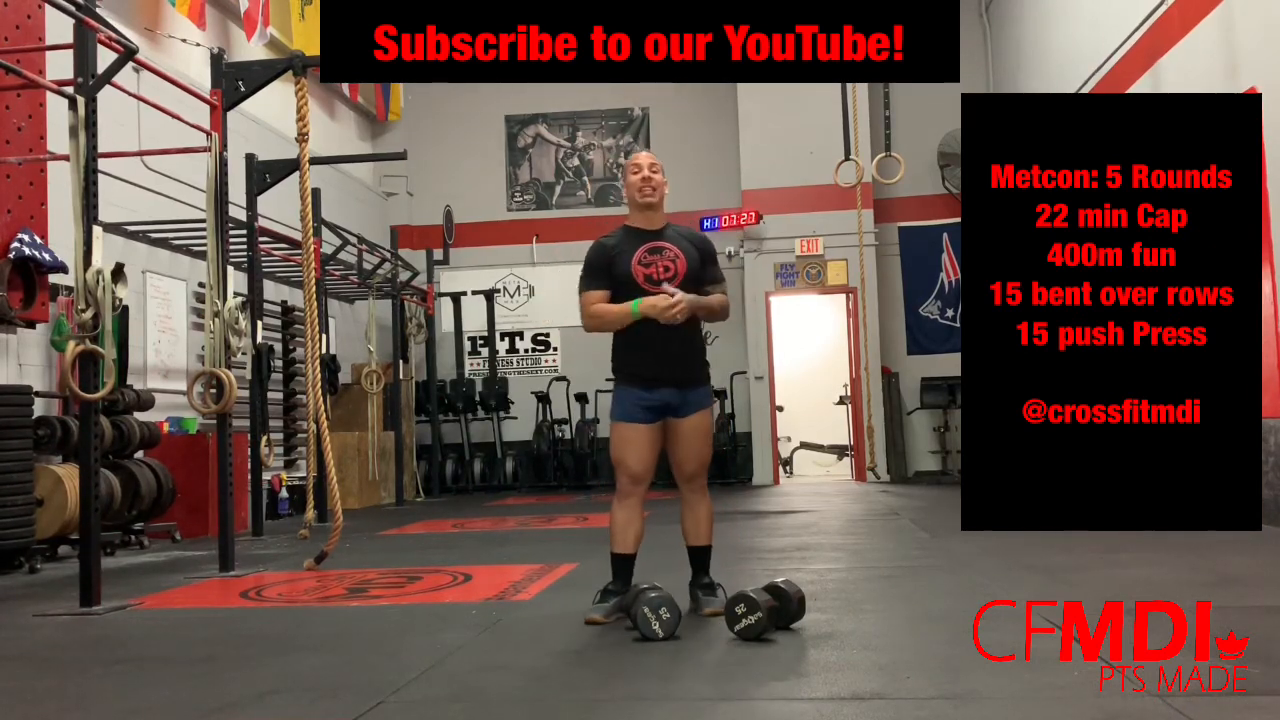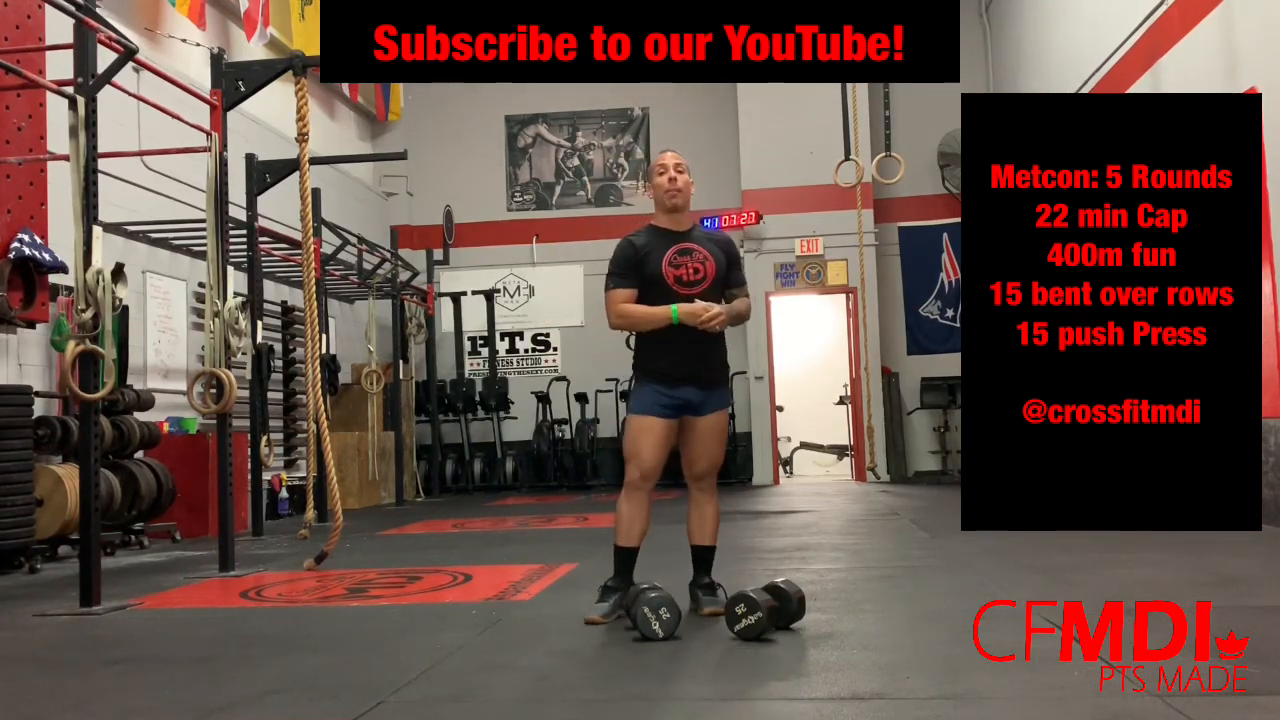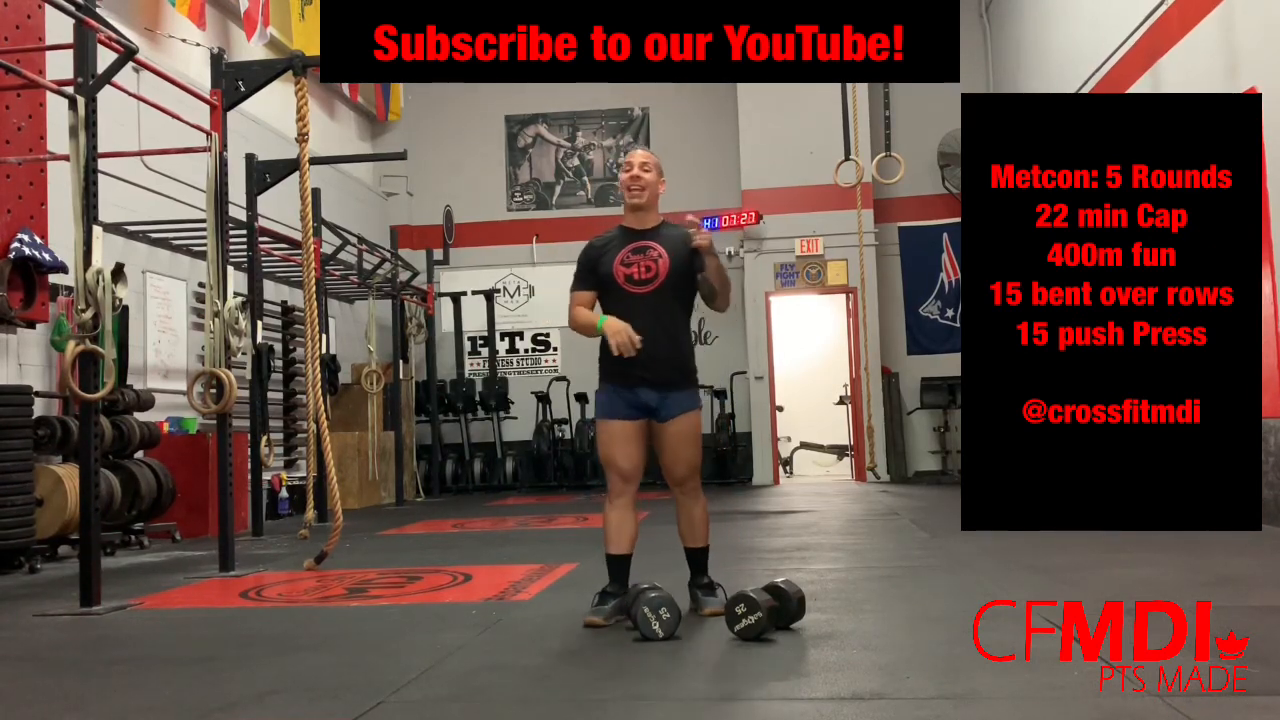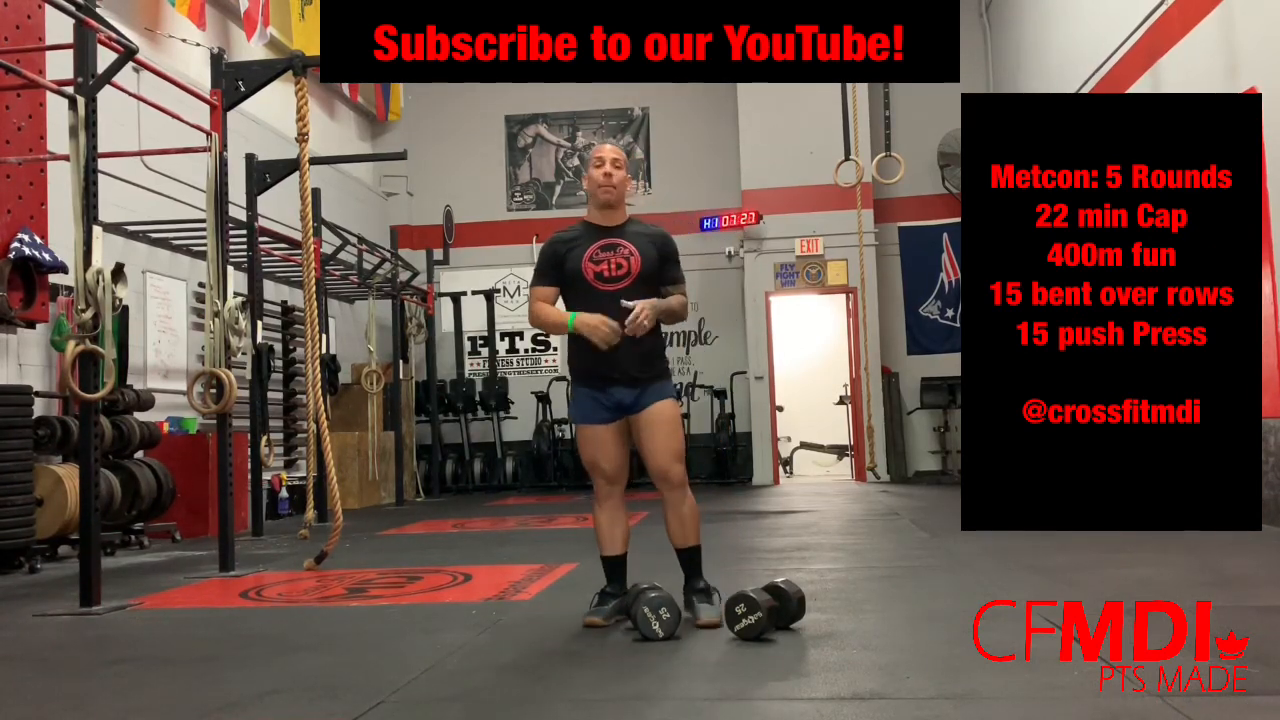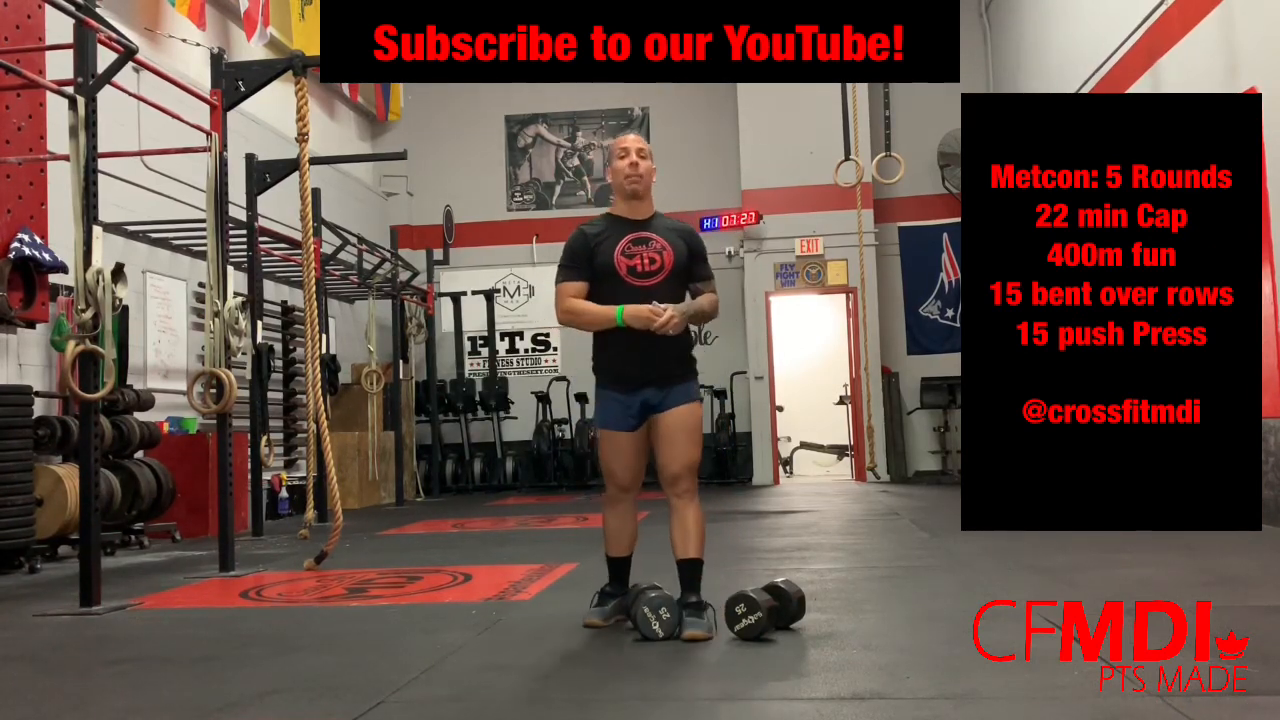
dt=0.5s
person 1, frame 1
left shoulder: (695, 242)
right shoulder: (606, 248)
left elbow: (723, 306)
right elbow: (590, 317)
left wrist: (695, 303)
right wrist: (643, 306)
left hip: (691, 384)
right hip: (635, 388)
left knee: (694, 482)
right knee: (630, 485)
left ankle: (701, 581)
right ankle: (619, 587)
person 1, frame 2
left shoulder: (720, 244)
right shoulder: (634, 247)
left elbow: (743, 302)
right elbow: (617, 314)
left wrist: (726, 312)
right wrist: (681, 312)
left hip: (710, 383)
right hip: (655, 384)
left knee: (703, 481)
right knee: (638, 480)
left ankle: (702, 581)
right ankle: (618, 584)
person 1, frame 3
left shoulder: (686, 241)
right shoulder: (598, 249)
left elbow: (721, 303)
right elbow: (576, 313)
left wrist: (708, 255)
right wrist: (605, 323)
left hip: (676, 385)
right hip: (619, 387)
left knee: (686, 483)
right knee: (620, 485)
left ankle: (701, 580)
right ankle: (616, 589)
person 1, frame 4
left shoulder: (656, 240)
right shoulder: (561, 245)
left elbow: (682, 305)
right elbow: (537, 311)
left wrist: (655, 307)
right wrist: (579, 321)
left hip: (651, 381)
right hip: (593, 387)
left knee: (673, 478)
right knee: (607, 486)
left ankle: (696, 584)
right ankle: (615, 590)
person 1, frame 5
left shoulder: (683, 235)
right shoulder: (588, 238)
left elbow: (710, 300)
right elbow: (567, 308)
left wrist: (684, 312)
right wrist: (627, 315)
left hip: (676, 382)
right hip: (617, 386)
left knee: (682, 485)
right knee: (620, 490)
left ankle: (692, 599)
right ankle: (616, 590)
